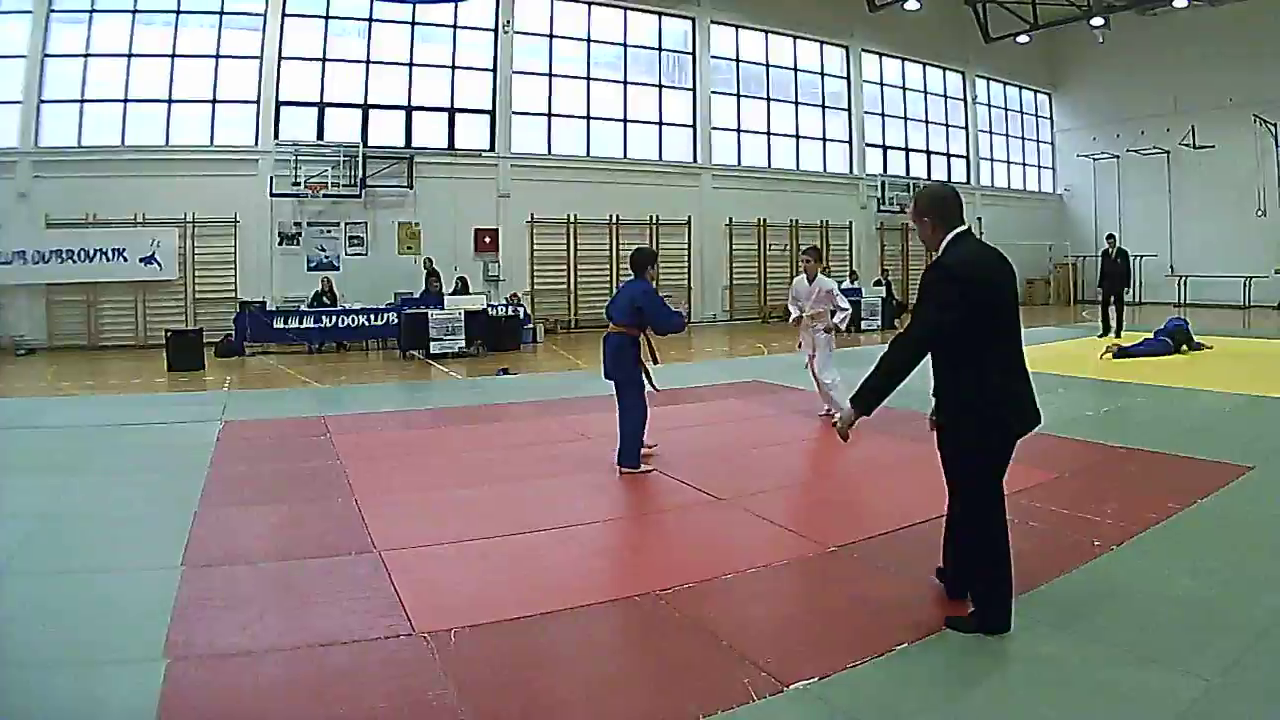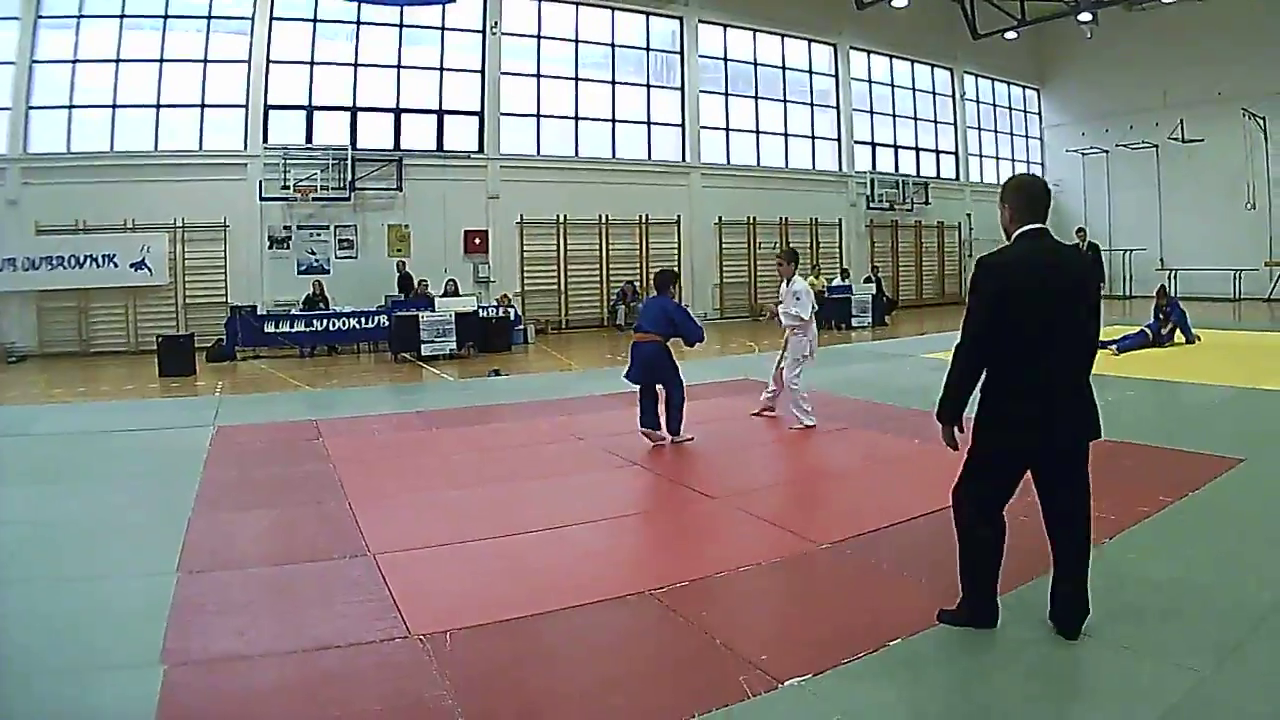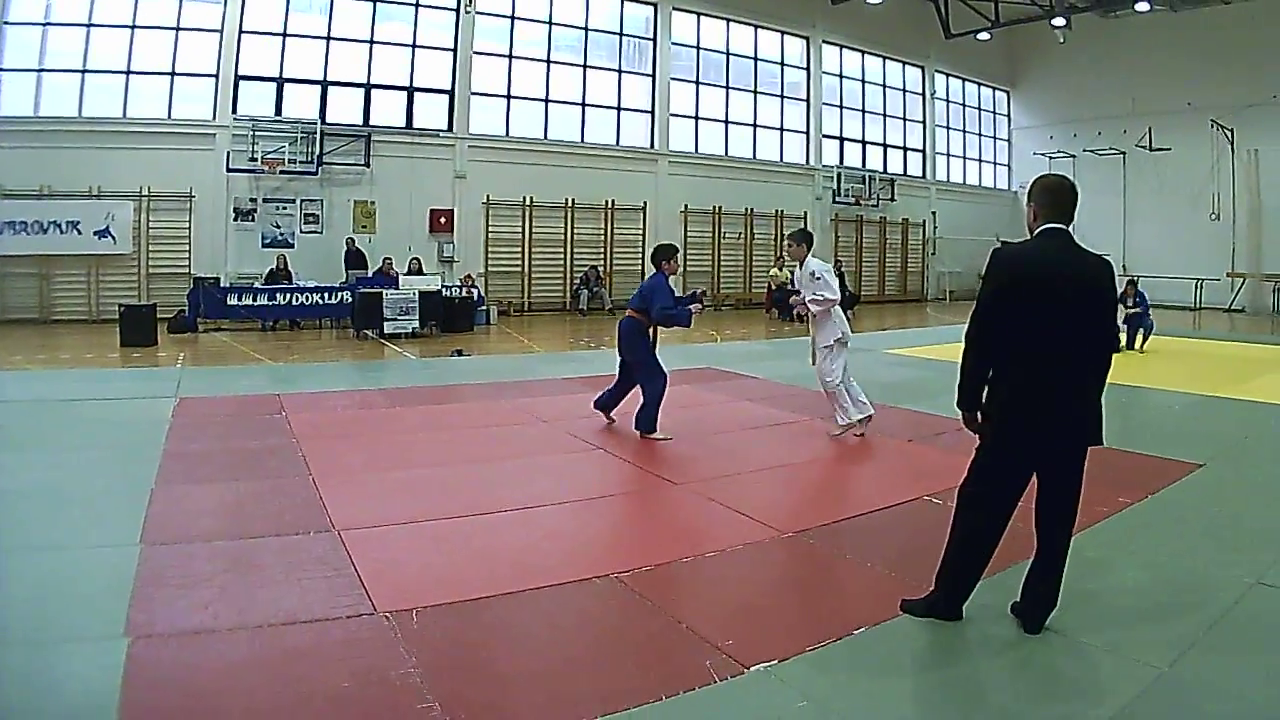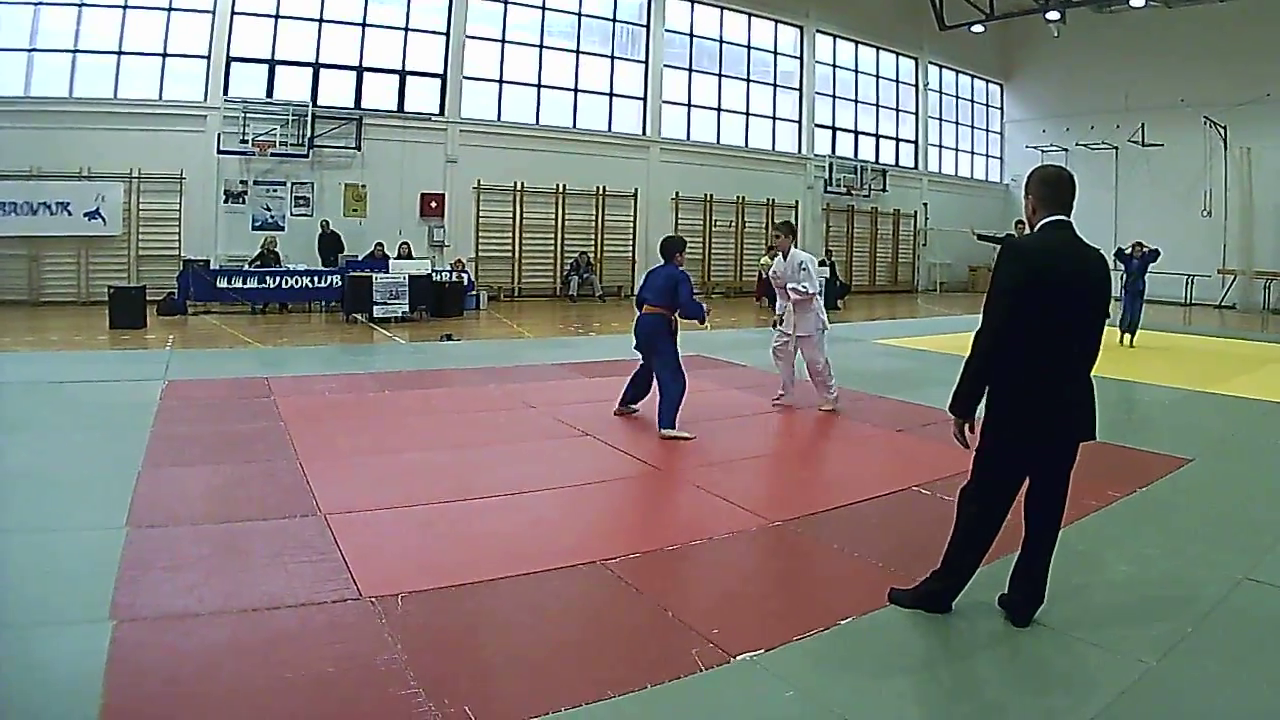
dt=0.7s
person 1, frame 1
left shoulder: (948, 268)
right shoulder: (990, 258)
left elbow: (912, 343)
left wrist: (859, 404)
right wrist: (948, 395)
left hip: (976, 411)
right hip: (1000, 401)
left knee: (978, 506)
right knee: (971, 493)
left ankle: (991, 611)
right ankle: (958, 575)
person 1, frame 2
left shoulder: (994, 267)
right shoulder: (1081, 265)
left elbow: (973, 349)
right elbow: (1089, 340)
left wrist: (950, 410)
left hip: (1010, 414)
right hip: (1069, 412)
left knee: (975, 504)
right knee: (1069, 515)
left ankle: (979, 605)
right ankle: (1070, 612)
person 1, frame 3
left shoulder: (1010, 260)
right shoulder: (1099, 270)
left elbow: (980, 338)
right elbow: (1105, 348)
left wrist: (969, 400)
left hip: (1016, 410)
right hip: (1074, 413)
left knee: (981, 504)
right knee: (1057, 514)
left ankle: (947, 597)
right ankle: (1035, 607)
person 1, frame 4
left shoulder: (1021, 253)
right shoulder: (1095, 261)
left elbow: (992, 337)
right elbow: (1092, 339)
left wrist: (963, 404)
left hip: (1020, 406)
right hip: (1071, 406)
left knee: (983, 501)
right knee: (1046, 509)
left ankle: (940, 590)
right ankle: (1023, 601)
person 2, frame 1
left shoulder: (626, 288)
right shoulder: (646, 292)
left elbow: (611, 311)
right elbow: (664, 324)
right wrist: (680, 317)
left hip: (615, 344)
right hip: (625, 347)
left knee: (629, 399)
right knee: (634, 404)
left ankle: (634, 443)
right ankle: (629, 462)
person 2, frame 2
left shoulder: (648, 304)
right shoulder: (674, 308)
right elbow: (693, 335)
right wrist: (698, 331)
left hip: (638, 350)
right hip: (655, 351)
left knee: (647, 389)
right knee: (674, 388)
left ankle: (649, 426)
right ankle: (675, 432)
person 2, frame 3
left shoulder: (658, 282)
right shoulder: (659, 284)
left elbow: (669, 304)
right elbow: (662, 315)
left wrist: (693, 298)
right wrist: (689, 311)
left hip: (632, 330)
right hip: (635, 332)
left knee: (629, 375)
right knee: (655, 379)
left ankle: (604, 405)
right ankle: (647, 428)
person 2, frame 4
left shoulder: (653, 273)
right shoulder: (680, 276)
left elbow: (639, 300)
right elbow: (687, 309)
right wrist: (702, 311)
left hip: (643, 322)
right hip: (660, 327)
left knee: (649, 367)
right knee: (672, 376)
left ankle: (624, 404)
right ankle: (666, 427)
person 3, frame 1
left shoulder: (827, 285)
right shoulder: (797, 282)
left elbow: (846, 308)
right elbow: (793, 303)
left wrist: (834, 324)
right wrist: (796, 316)
left hip: (822, 331)
right hip: (806, 331)
left knee: (825, 372)
right knee: (815, 372)
left ankle: (839, 410)
right ankle: (830, 406)
person 3, frame 2
left shoulder: (801, 288)
right shoulder: (785, 284)
left elbow: (802, 316)
left wrist: (781, 311)
right wrist: (778, 310)
left hip: (802, 337)
right hip: (793, 334)
left knee: (791, 377)
right knee: (780, 371)
left ankle: (806, 419)
right ankle: (768, 403)
person 3, frame 3
left shoulder: (817, 268)
right shoulder: (801, 270)
left elbow: (832, 297)
left wrist: (805, 301)
right wrist: (800, 303)
left hip: (830, 323)
right hip: (819, 324)
left knee: (830, 374)
right knee: (834, 373)
left ankle: (847, 418)
right ankle: (861, 412)
person 3, frame 4
left shoulder: (804, 260)
right shoulder: (778, 261)
left elbow: (811, 290)
left wrist: (788, 288)
right wrist: (779, 313)
left hip: (809, 311)
right hip: (792, 311)
left knee: (814, 357)
right knee: (780, 348)
left ankle: (830, 397)
right ankle: (785, 390)
